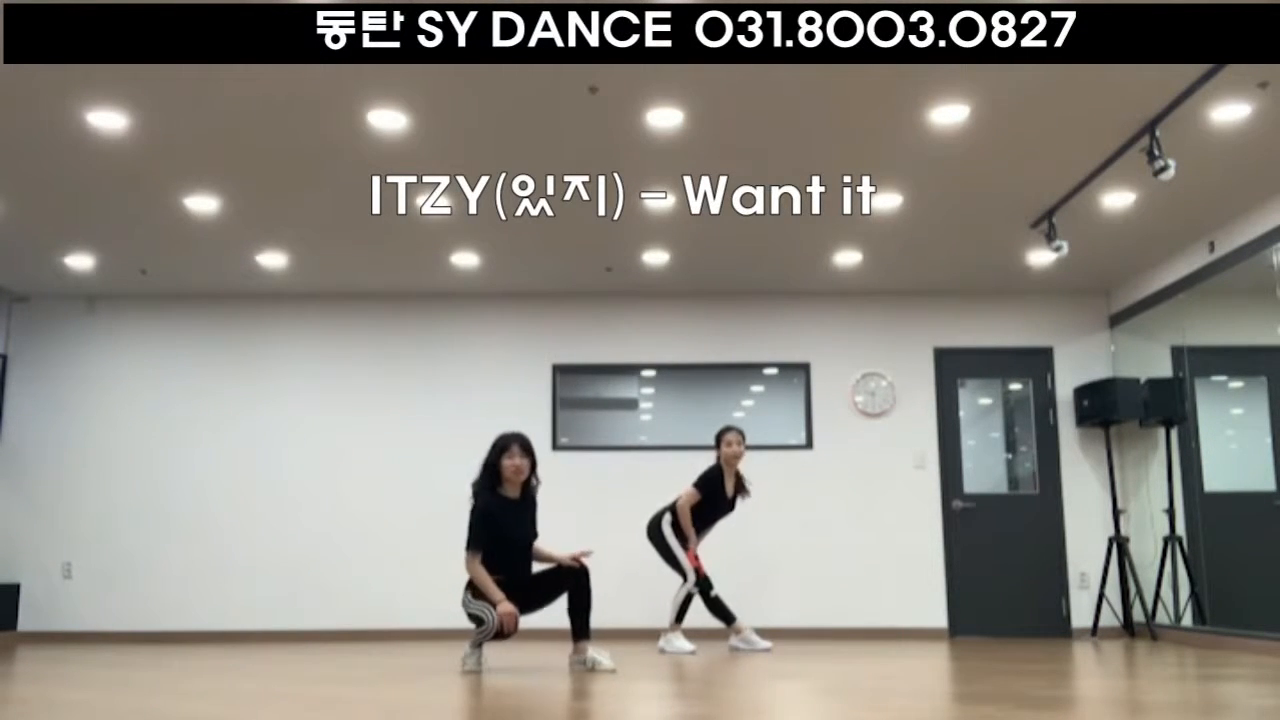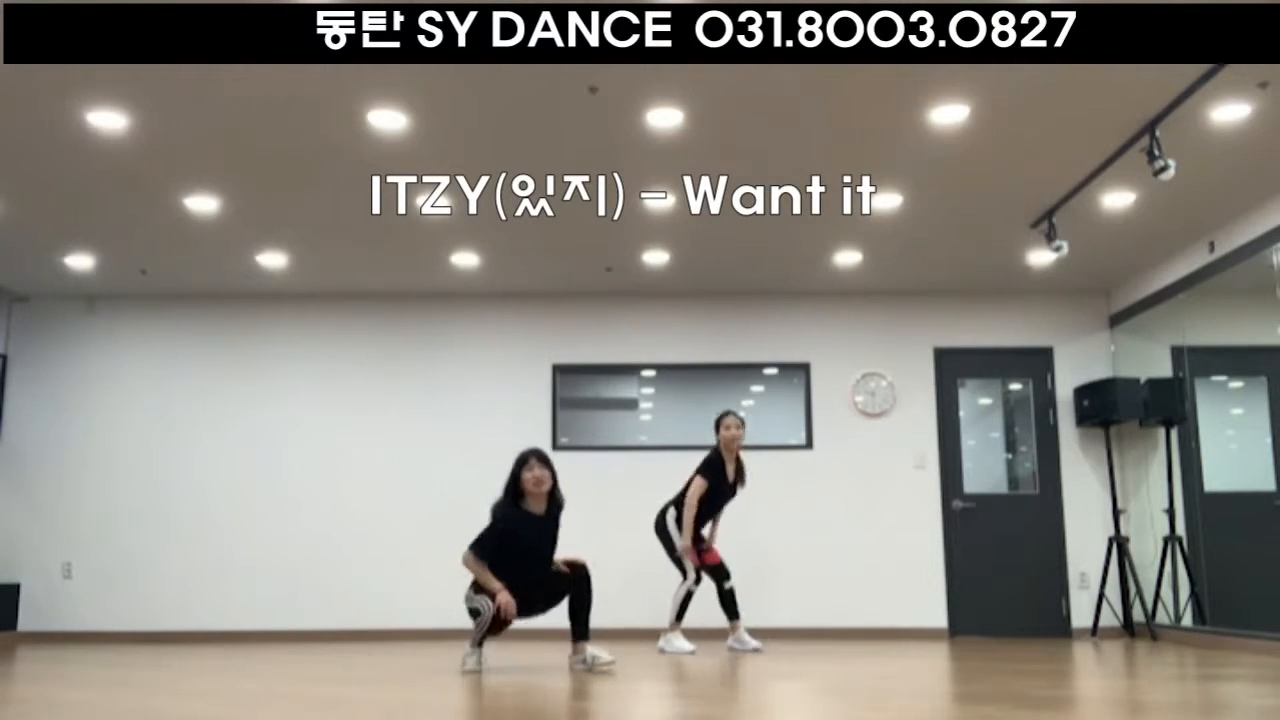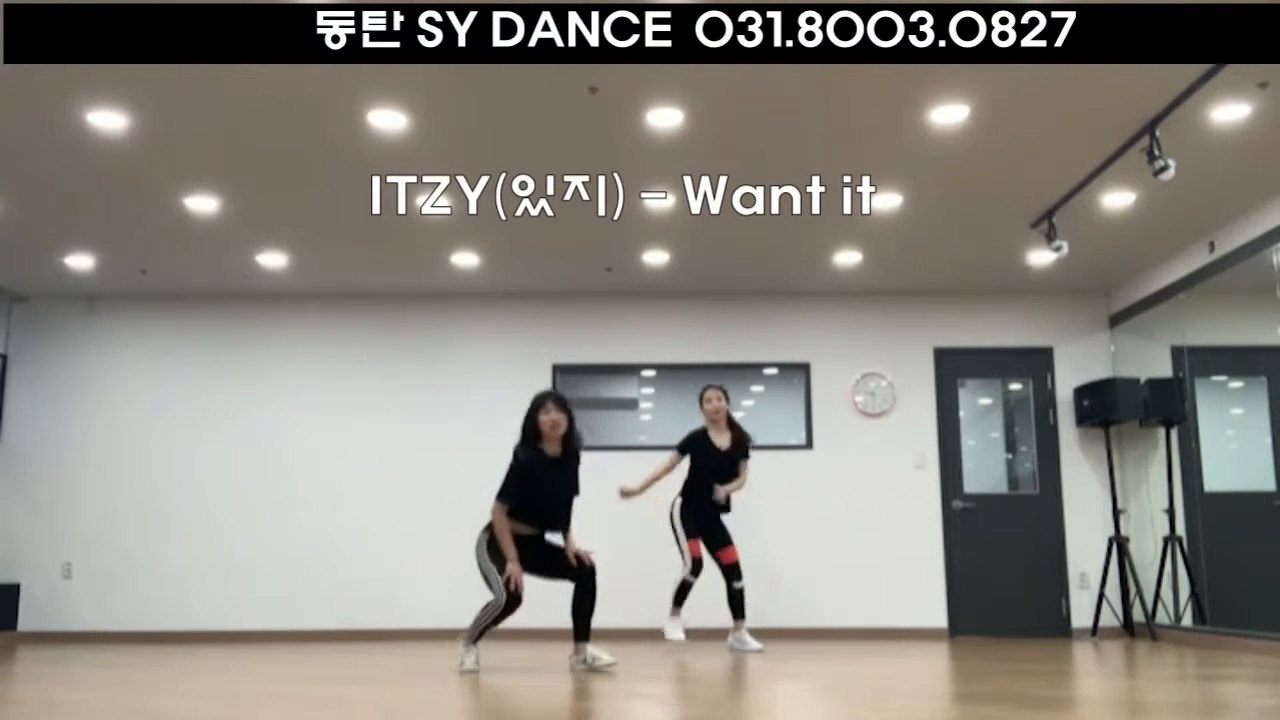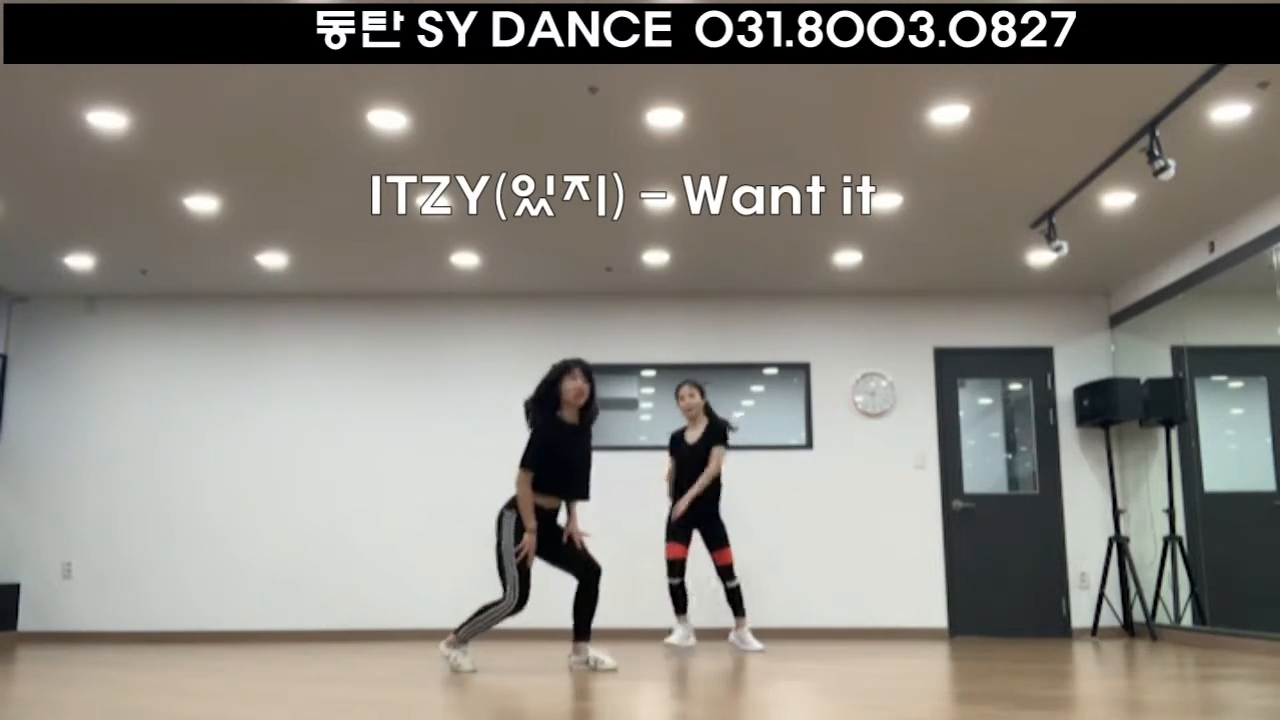
dt=0.2s
person 1, frame 1
left shoulder: (528, 499)
right shoulder: (486, 505)
right elbow: (472, 563)
left wrist: (558, 558)
right wrist: (500, 601)
left hip: (521, 588)
right hip: (484, 593)
left knee: (576, 571)
right knee: (502, 622)
left ankle: (582, 652)
right ankle: (474, 648)
person 1, frame 2
left shoulder: (554, 509)
right shoulder: (509, 517)
right elbow: (470, 559)
left wrist: (555, 562)
right wrist: (500, 590)
left hip: (528, 591)
right hip: (488, 593)
left knee: (577, 572)
right knee: (497, 613)
left ankle: (580, 652)
right ankle: (474, 649)
person 1, frame 3
left shoulder: (570, 457)
right shoulder: (526, 459)
left elbow: (564, 504)
right elbow: (499, 510)
left wrist: (570, 542)
right wrist: (511, 560)
left hip: (534, 543)
right hip: (497, 543)
left knee: (585, 571)
right knee: (509, 596)
left ankle: (581, 652)
right ankle: (469, 645)
person 1, frame 4
left shoulder: (582, 430)
right shoulder: (547, 427)
right elbow: (524, 479)
left wrist: (572, 519)
right wrist: (530, 530)
left hip: (547, 521)
right hip: (519, 519)
left knee: (590, 571)
right knee: (515, 597)
left ankle: (581, 652)
right ankle: (455, 644)
person 2, frame 1
left shoulder: (737, 482)
right shoulder: (712, 476)
right elbow: (682, 505)
left wrist: (694, 543)
right wrist: (692, 540)
left hip: (682, 533)
right hip: (665, 527)
left knee: (704, 585)
right knee: (692, 576)
left ankle: (740, 634)
right ankle: (670, 636)
person 2, frame 2
left shoulder: (738, 466)
right shoulder: (713, 461)
right elbow: (691, 497)
left wrist: (712, 535)
right wrist: (686, 536)
left hip: (692, 528)
right hip: (673, 520)
left knee: (721, 573)
right knee: (692, 574)
left ankle: (737, 634)
right ankle: (670, 636)
person 2, frame 3
left shoulder: (740, 440)
right shoulder: (697, 437)
left elbow: (742, 478)
right elbow: (668, 466)
left wrist: (729, 488)
right wrist: (639, 489)
left hip: (712, 516)
right hip: (686, 510)
left knee: (733, 568)
right knee: (693, 563)
left ankle: (739, 633)
right ankle: (674, 617)
person 2, frame 4
left shoulder: (716, 429)
right shoulder: (676, 437)
left elbow: (713, 468)
left wrist: (688, 498)
right wrist: (673, 497)
left hip: (709, 512)
right hip: (680, 511)
left knee: (726, 569)
right knee: (674, 566)
left ankle: (740, 631)
right ankle: (683, 627)
